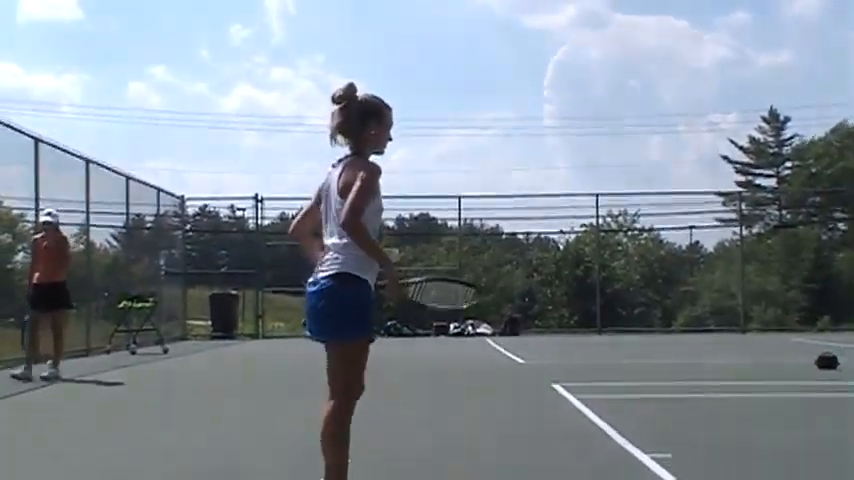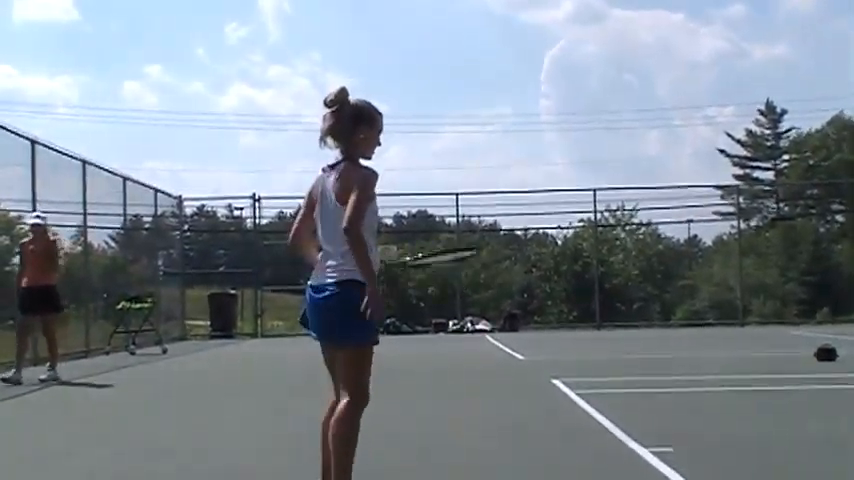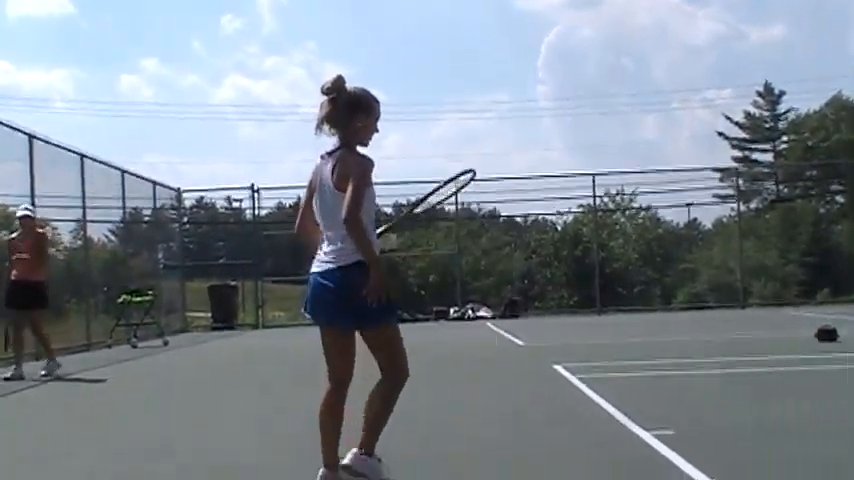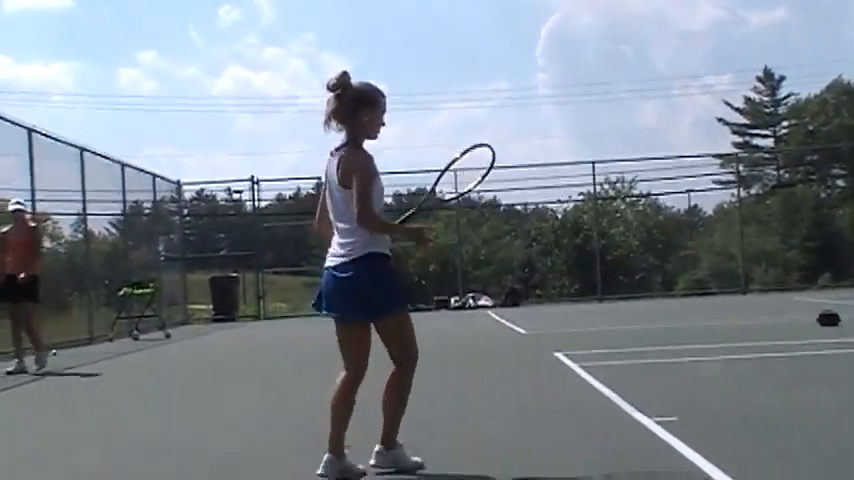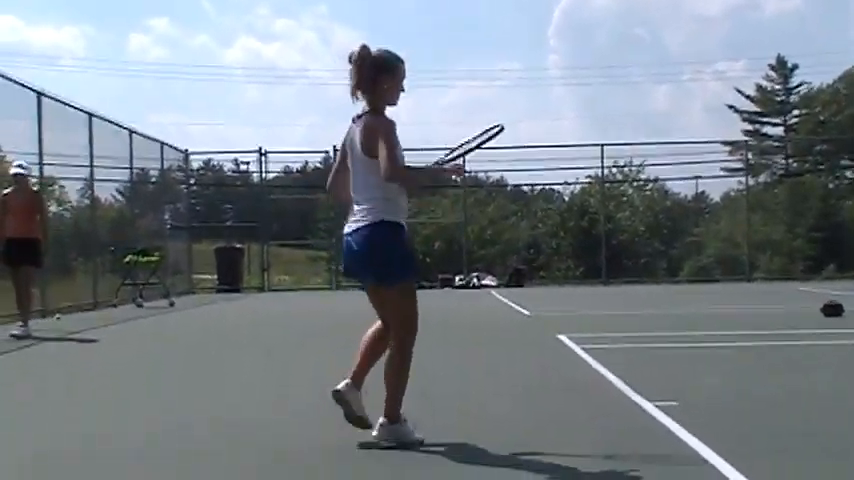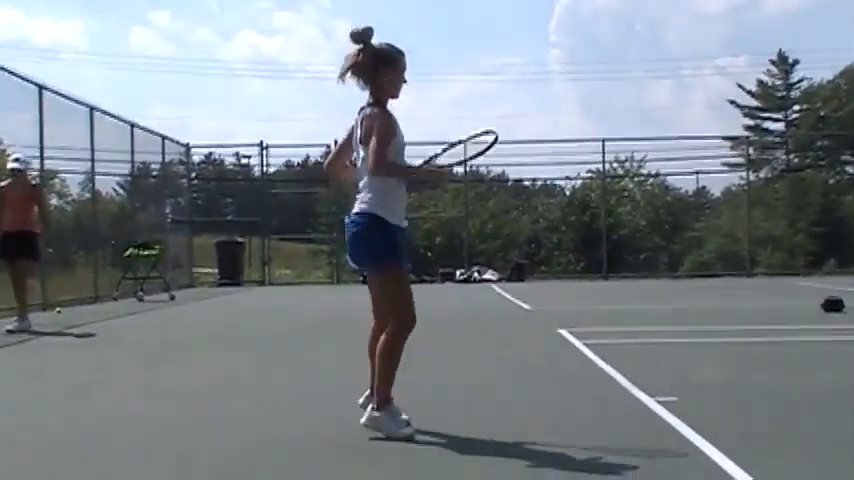
dt=0.2s
person 1, frame 1
left shoulder: (335, 173)
right shoulder: (366, 170)
left elbow: (299, 230)
right elbow: (351, 222)
right wrist: (387, 265)
left hip: (326, 285)
right hip: (346, 288)
left knee: (347, 392)
right knee: (343, 396)
person 1, frame 2
left shoulder: (322, 179)
right shoulder: (363, 176)
left elbow: (298, 238)
right elbow: (351, 229)
right wrist: (372, 281)
left hip: (323, 290)
right hip: (349, 292)
left knee: (345, 394)
right knee: (354, 398)
person 1, frame 3
left shoulder: (321, 167)
right shoulder: (358, 163)
left elbow: (304, 228)
right elbow: (351, 218)
right wrist: (376, 266)
left hip: (323, 277)
right hip: (354, 277)
left knee: (338, 381)
right knee: (395, 371)
person 1, frame 4
left shoulder: (333, 161)
right shoulder: (361, 159)
left elbow: (323, 225)
right elbow: (365, 217)
right wrist: (406, 232)
left hip: (338, 270)
right hip: (369, 268)
left knee: (353, 369)
right knee: (405, 360)
right ankle: (388, 446)
person 1, frame 5
left shoulder: (354, 128)
right shoulder: (381, 126)
left elbow: (335, 186)
right elbow: (393, 173)
right wrist: (439, 171)
left hip: (357, 234)
right hip: (382, 234)
left knee: (389, 323)
right knee: (405, 332)
left ankle: (351, 384)
right ankle: (392, 420)
person 1, frame 6
left shoulder: (363, 119)
right shoulder: (381, 117)
left elbow: (333, 166)
right elbow: (379, 165)
right wrist: (423, 173)
left hip: (376, 223)
right hip: (376, 224)
left knee: (388, 317)
right knee: (402, 319)
left ankle: (376, 396)
right ankle: (380, 406)
person 2, frame 1
left shoulder: (61, 240)
right shoulder: (36, 240)
left elbow: (65, 264)
right elbow: (33, 264)
right wrist: (29, 286)
left hip: (56, 286)
right hip: (39, 286)
left knee: (57, 330)
right knee: (33, 328)
left ankle: (55, 367)
right ankle: (27, 368)
person 2, frame 2
left shoulder: (50, 243)
right shoulder: (24, 245)
left elbow: (54, 267)
right elbow: (22, 269)
right wrist: (18, 290)
left hip: (46, 289)
right hip: (28, 290)
left knee: (49, 332)
right knee: (21, 332)
left ankle: (53, 370)
right ankle: (17, 372)
person 2, frame 3
left shoulder: (40, 236)
right shoulder: (13, 239)
left elbow: (43, 260)
right elbow: (11, 264)
left wrist: (27, 258)
right wrist: (9, 285)
left hip: (34, 284)
right hip: (17, 284)
left knee: (36, 328)
right knee: (16, 329)
left ankle: (52, 360)
right ankle: (17, 368)
person 2, frame 4
left shoulder: (33, 230)
right shoulder: (5, 233)
left elbow: (37, 254)
left wrist: (27, 272)
left hip: (28, 279)
right hip: (11, 278)
left knee: (27, 321)
right knee: (15, 322)
left ankle: (40, 350)
right ankle: (19, 361)
person 2, frame 5
left shoulder: (35, 195)
left elbow: (43, 219)
left wrist: (44, 241)
left hip: (30, 241)
left knee: (25, 285)
right knee: (18, 286)
left ankle: (25, 325)
right ankle: (24, 323)
person 2, frame 6
left shoulder: (33, 188)
left elbow: (43, 213)
left hip: (27, 234)
left knee: (21, 278)
right knee: (15, 280)
left ankle: (22, 319)
right ankle: (24, 318)
